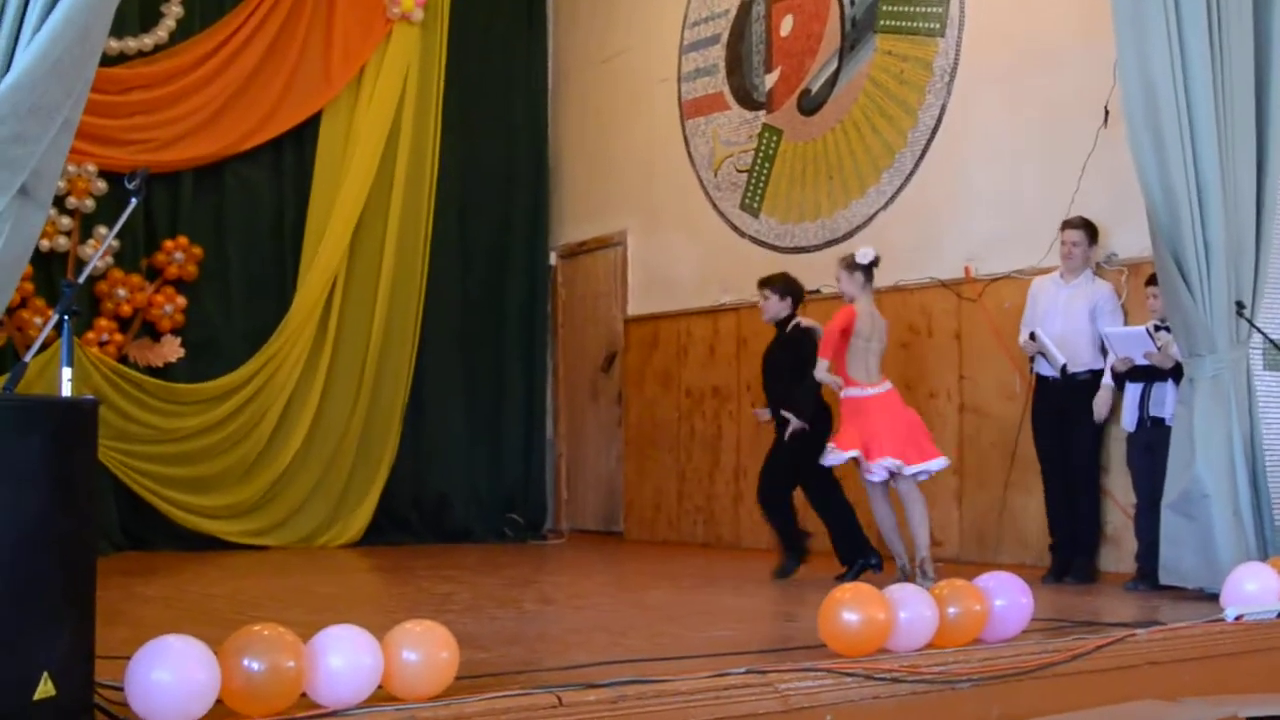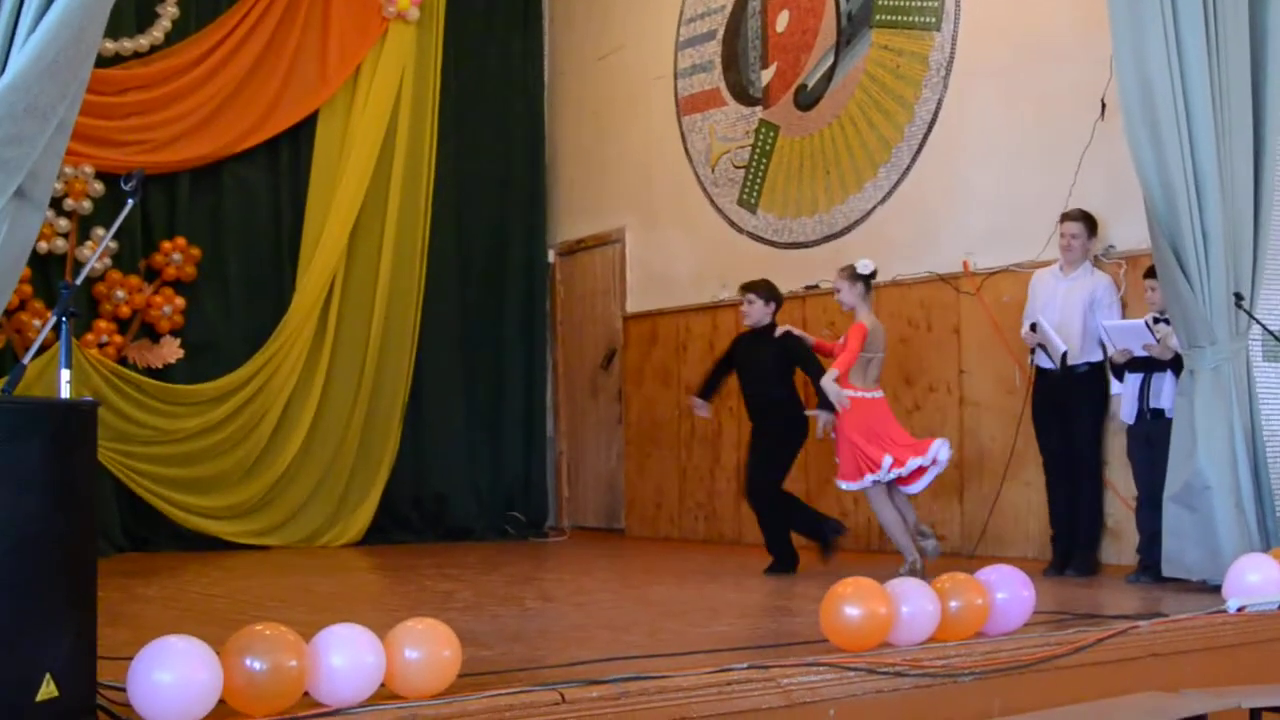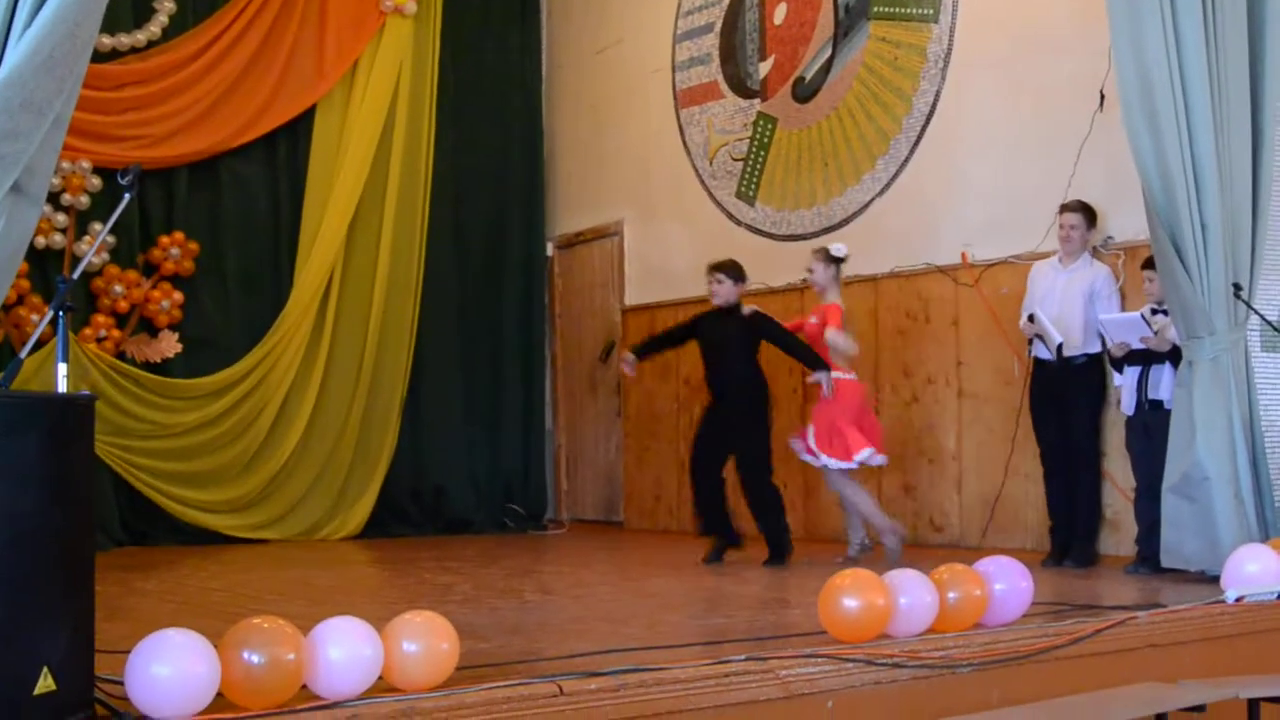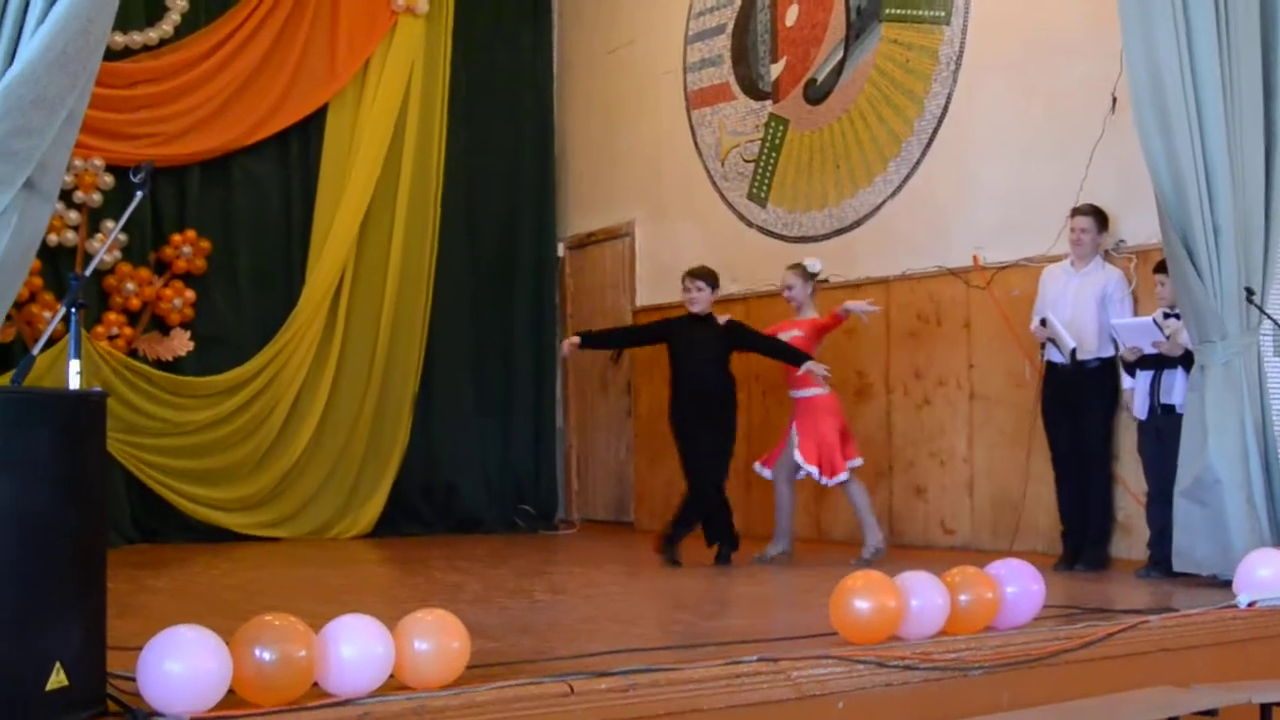
dt=0.2s
person 1, frame 1
left shoulder: (1102, 291)
right shoulder: (1039, 285)
right elbow: (1026, 326)
left wrist: (1107, 387)
right wrist: (1026, 343)
left hip: (1084, 387)
right hip: (1046, 387)
left knee: (1083, 472)
right knee: (1053, 472)
left ankle: (1083, 560)
right ankle: (1061, 556)
person 1, frame 2
left shoulder: (1101, 283)
right shoulder: (1039, 278)
right elbow: (1028, 320)
left wrist: (1116, 390)
right wrist: (1027, 334)
left hip: (1084, 379)
right hip: (1046, 379)
left knee: (1084, 464)
right knee: (1055, 465)
left ankle: (1084, 552)
right ankle: (1061, 550)
person 1, frame 3
left shoulder: (1100, 274)
right shoulder: (1039, 270)
right elbow: (1027, 311)
right wrist: (1025, 326)
left hip: (1082, 370)
right hip: (1044, 371)
left knee: (1082, 455)
right knee: (1052, 456)
left ankle: (1083, 543)
right ankle: (1060, 541)
person 1, frame 4
left shoulder: (1112, 278)
right shoulder: (1050, 274)
right elbow: (1038, 315)
right wrist: (1037, 330)
left hip: (1095, 374)
right hip: (1056, 375)
left knee: (1094, 459)
right knee: (1064, 460)
left ankle: (1095, 547)
right ankle: (1072, 544)
person 2, frame 1
left shoulder: (850, 312)
right shoulder: (879, 320)
left elbow: (832, 332)
left wrist: (822, 367)
left hip: (860, 408)
right hip: (887, 402)
left knee: (877, 489)
right knee: (906, 485)
left ankle: (904, 563)
right ankle: (923, 560)
person 2, frame 2
left shoulder: (859, 326)
right shoulder: (876, 327)
left elbow: (848, 355)
right elbow: (837, 349)
left wrist: (828, 379)
right wrist: (804, 337)
left hip: (856, 411)
right hip: (876, 407)
left knee: (875, 492)
right knee: (891, 482)
left ankle: (912, 557)
right ankle: (919, 534)
person 2, frame 3
left shoulder: (832, 307)
right shoulder: (821, 309)
left elbow: (833, 329)
right elbow: (797, 328)
left wrist: (832, 336)
left hip: (837, 393)
right hip: (844, 391)
left knee: (836, 475)
right knee: (840, 472)
left ankle: (885, 528)
right ankle: (857, 539)
person 2, frame 4
left shoulder: (814, 324)
right shoulder: (785, 326)
left elbow: (831, 318)
left wrist: (846, 308)
left hip: (814, 407)
right hip: (807, 408)
left knee: (781, 473)
right knee: (841, 475)
left ankle: (782, 542)
right ankle: (873, 539)
person 3, frame 1
right shoulder: (1143, 332)
right elbow: (1125, 382)
left wrist: (1171, 365)
right wrist: (1117, 370)
left hip: (1171, 428)
right hip: (1139, 428)
right knee: (1145, 500)
right ankle: (1147, 570)
person 3, frame 2
right shoulder: (1142, 325)
right elbow: (1125, 374)
left wrist: (1171, 356)
right wrist: (1116, 361)
left hip: (1171, 420)
right hip: (1139, 420)
right knee: (1146, 493)
right ankle: (1149, 562)
person 3, frame 3
right shoulder: (1141, 316)
right elbow: (1125, 366)
left wrist: (1168, 348)
right wrist: (1115, 354)
left hip: (1169, 411)
right hip: (1138, 411)
right knee: (1145, 484)
right ankle: (1148, 553)
person 3, frame 4
right shoulder: (1154, 319)
right elbow: (1137, 370)
left wrist: (1180, 353)
right wrist: (1127, 359)
left hip: (1182, 415)
right hip: (1150, 415)
right knee: (1157, 488)
right ankle: (1159, 557)
person 4, frame 1
left shoulder: (800, 334)
right shoulder: (785, 335)
left elbow: (813, 375)
left wrist: (801, 414)
right wrist: (771, 408)
left hip: (804, 426)
right hip: (799, 425)
left knee: (771, 488)
right knee: (823, 492)
left ankle: (794, 550)
right ankle: (861, 554)
person 4, frame 2
left shoulder: (786, 341)
right shoulder: (743, 342)
left elbow: (817, 372)
right elbow: (722, 368)
left wrist: (825, 407)
right wrist: (703, 396)
left hip: (783, 427)
right hip: (764, 427)
left knee: (762, 490)
right knee: (764, 490)
left ankle: (785, 556)
right ankle: (825, 530)
person 4, frame 3
left shoulder: (752, 319)
right shoulder: (704, 321)
left elbow: (789, 342)
right elbow: (671, 336)
left wrist: (820, 367)
right wrist: (635, 353)
left hip: (749, 405)
right hip: (719, 406)
left knee: (755, 474)
right knee: (702, 468)
left ankle: (779, 543)
right ankle: (722, 535)
person 4, frame 4
left shoulder: (727, 329)
right shoulder: (673, 327)
left elbow: (766, 344)
right elbow: (631, 335)
left wrist: (805, 362)
right wrist: (583, 338)
left hip: (718, 415)
right hip: (684, 414)
left knee: (708, 479)
right knee: (699, 479)
left ankle: (674, 537)
right ankle: (725, 540)
